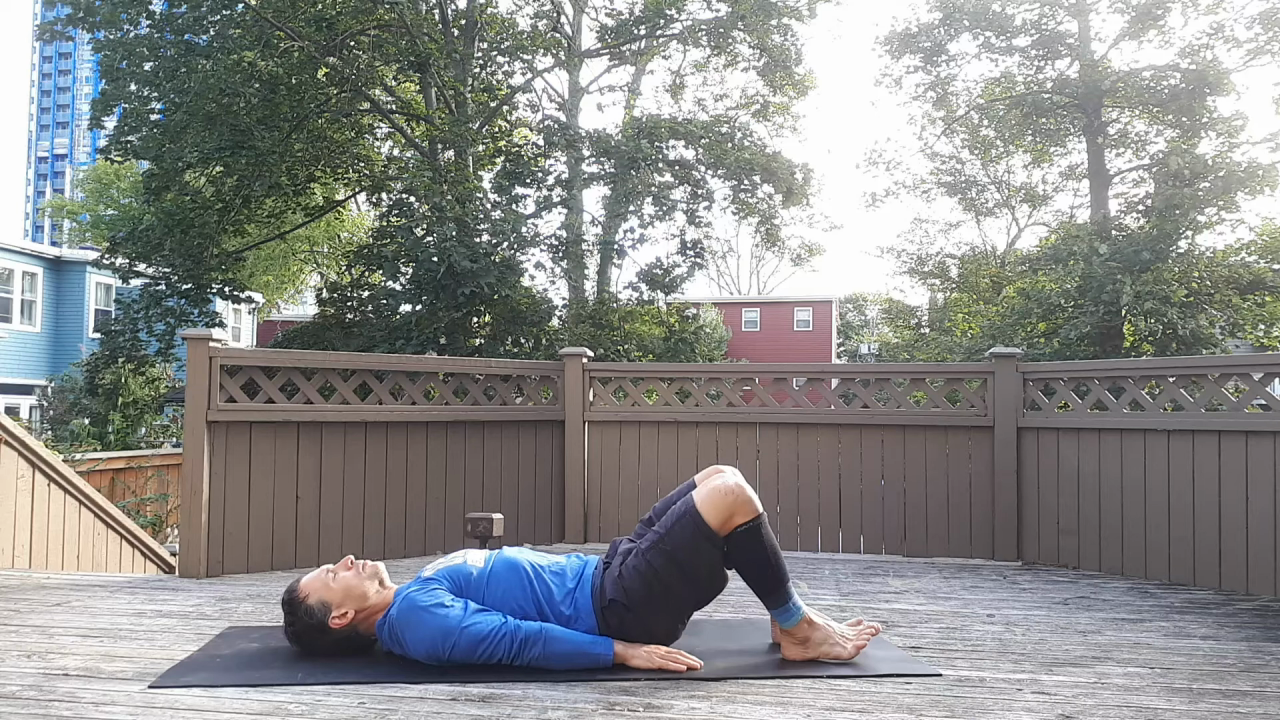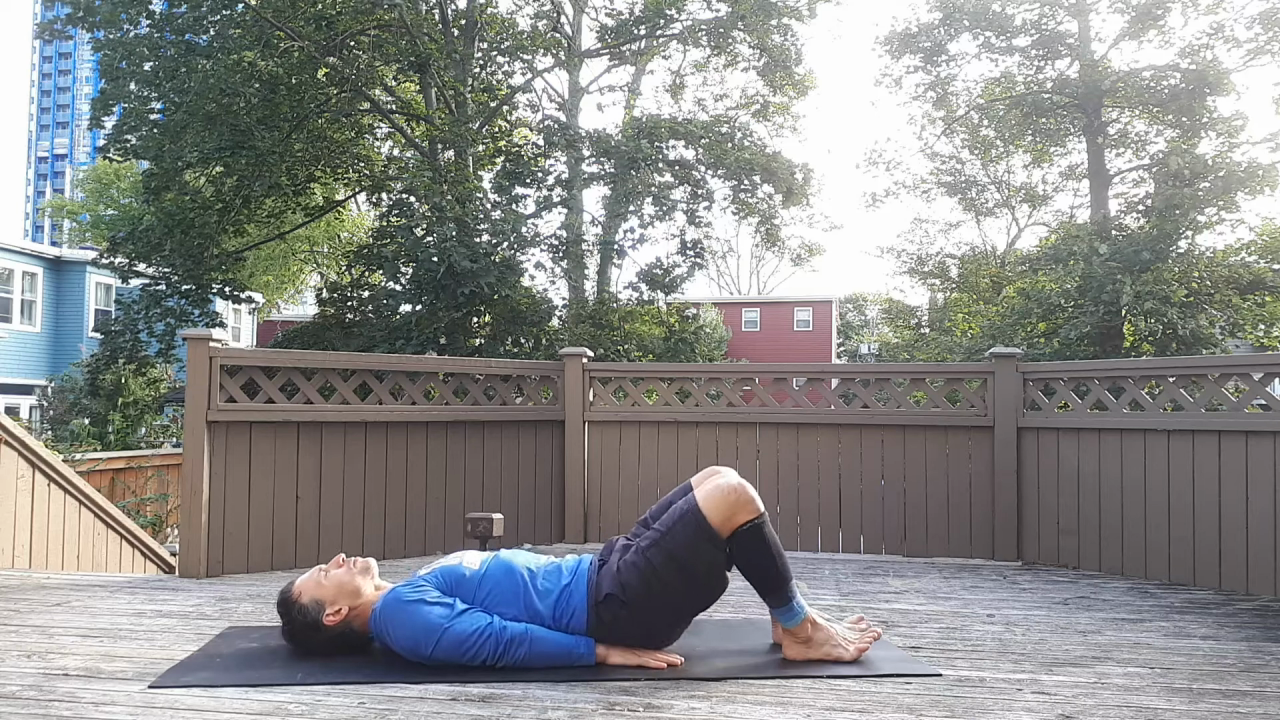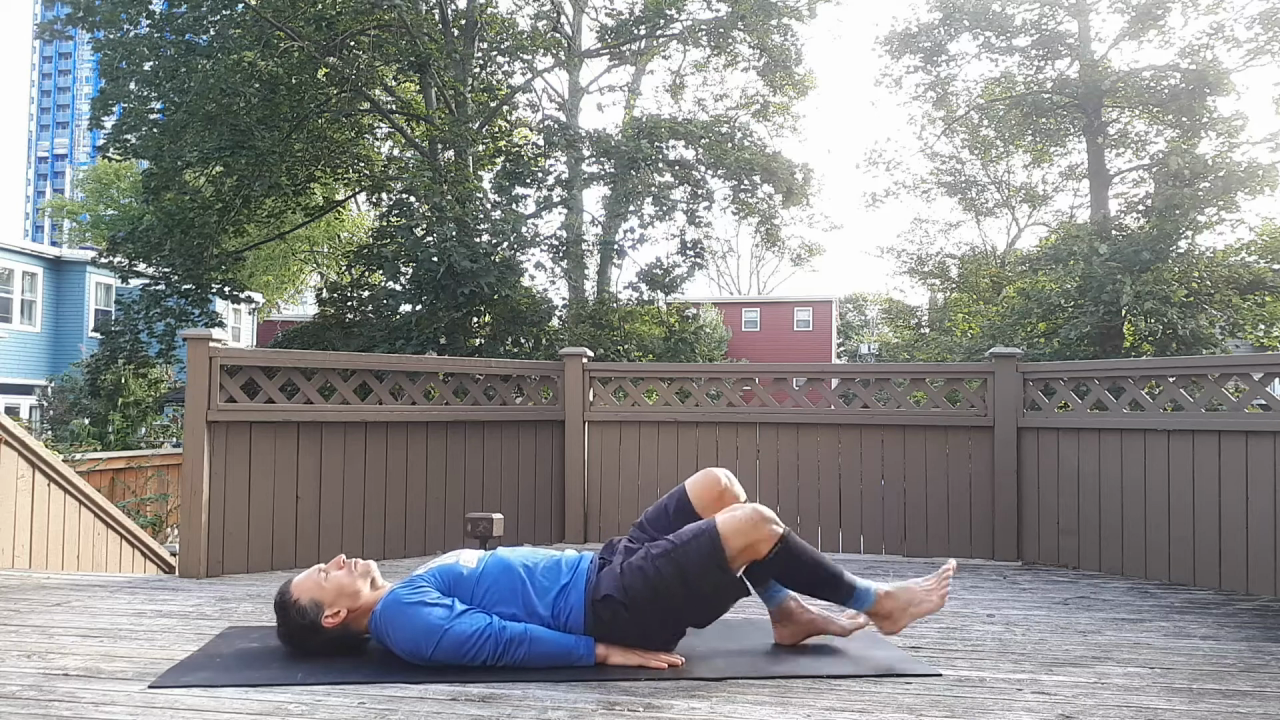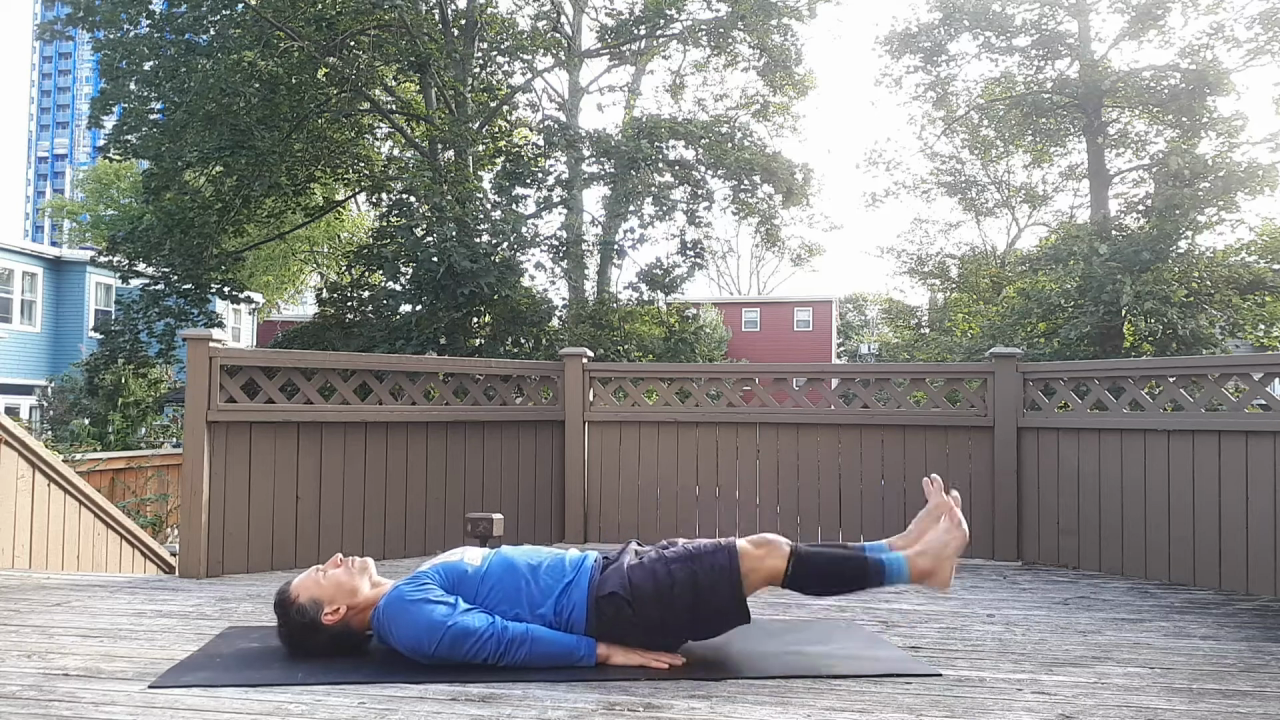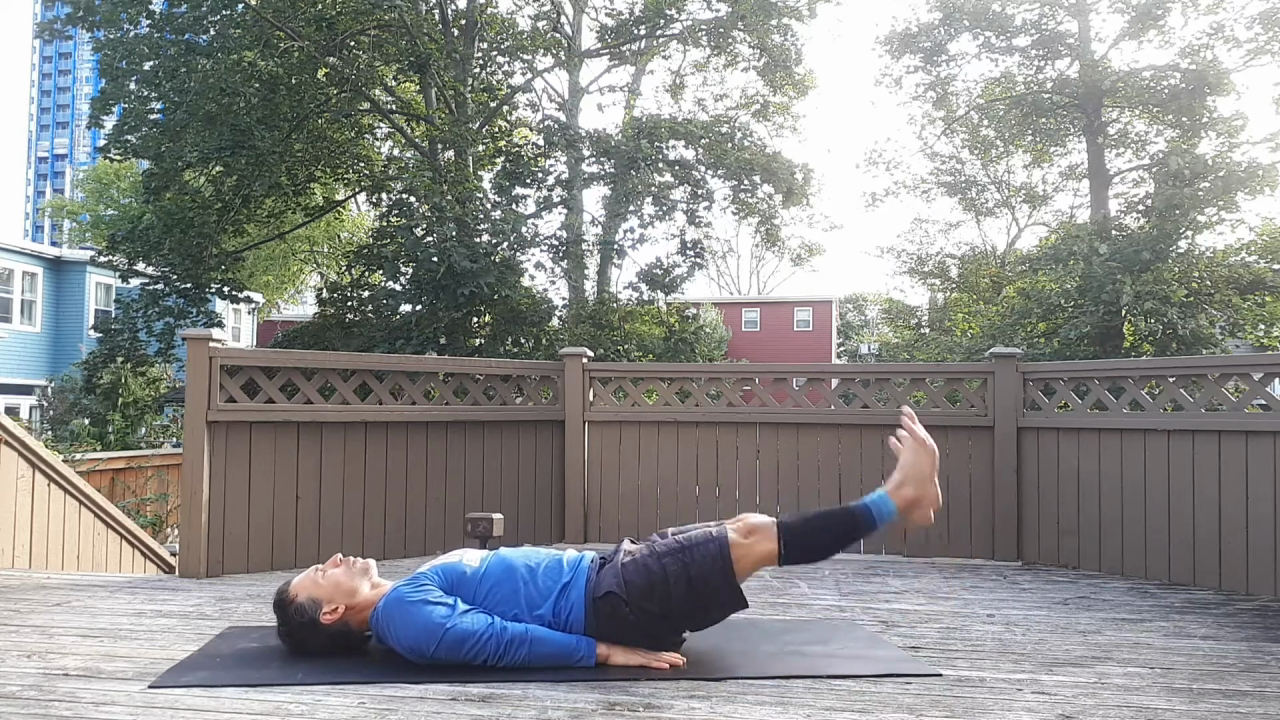
dt=0.4s
person 1, frame 1
left shoulder: (413, 597)
right shoulder: (415, 619)
right elbow: (516, 641)
right wrist: (624, 649)
left hip: (604, 571)
right hip: (619, 606)
left knee: (720, 476)
right knee: (732, 496)
left ankle: (788, 616)
right ankle: (800, 629)
person 1, frame 2
left shoulder: (407, 598)
right shoulder: (403, 618)
right elbow: (505, 642)
right wrist: (605, 650)
left hip: (600, 573)
right hip: (613, 606)
left knee: (718, 478)
right knee: (734, 496)
left ankle: (793, 617)
right ankle: (801, 631)
person 1, frame 3
left shoulder: (408, 594)
right shoulder: (402, 620)
right elbow: (503, 641)
right wrist: (607, 650)
left hip: (602, 567)
right hip: (611, 604)
left knee: (718, 484)
right knee: (754, 523)
left ankle: (789, 615)
right ankle: (875, 601)
person 1, frame 4
left shoulder: (408, 592)
right shoulder: (404, 616)
right elbow: (500, 638)
right wrist: (607, 651)
left hip: (607, 569)
right hip: (611, 602)
left knee: (760, 540)
right knee: (767, 554)
left ankle: (895, 553)
right ankle: (909, 567)
person 1, frame 5
left shoulder: (407, 592)
right shoulder: (404, 618)
right elbow: (500, 640)
right wrist: (606, 650)
left hip: (602, 572)
right hip: (608, 606)
left knee: (748, 533)
right knee: (753, 537)
left ankle: (895, 501)
right ankle: (894, 499)
